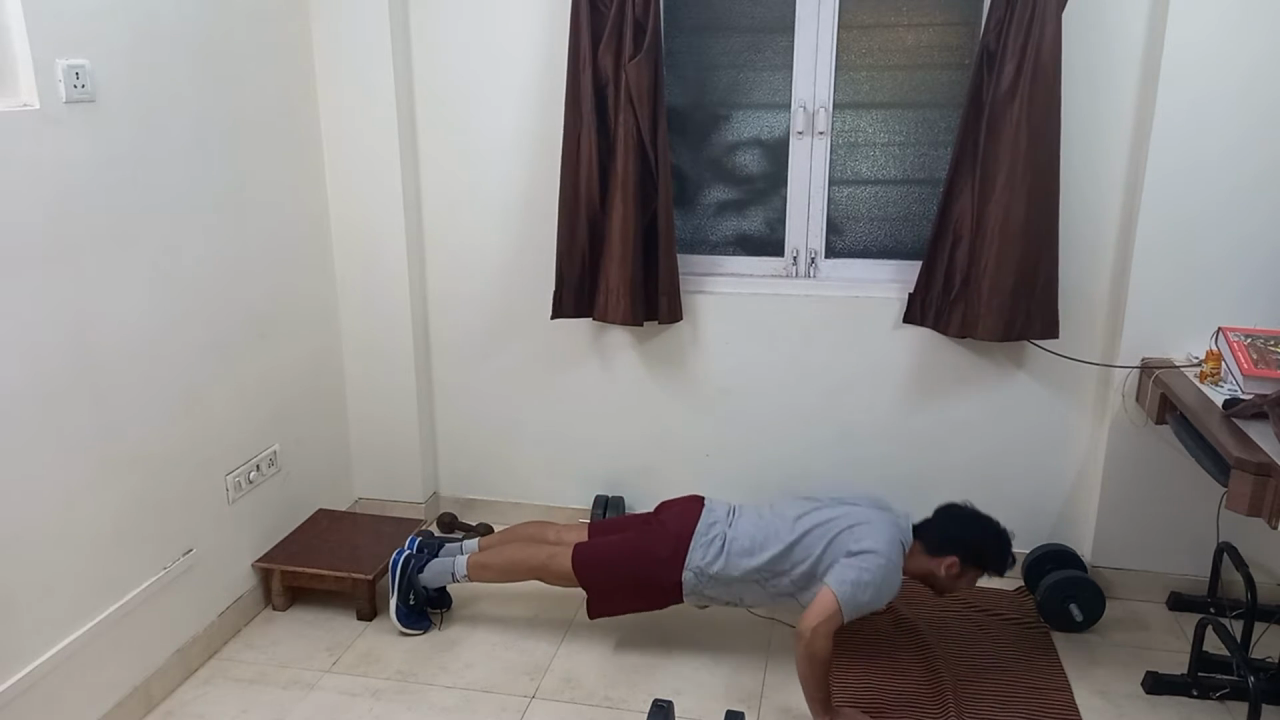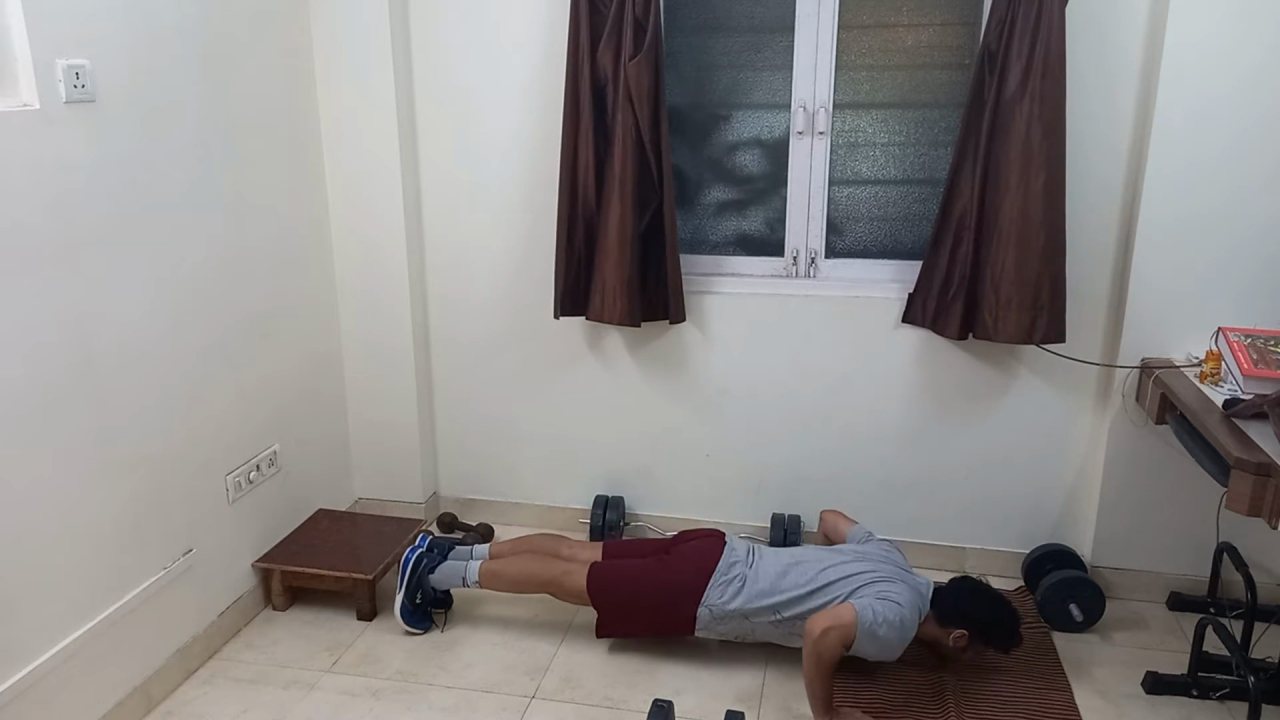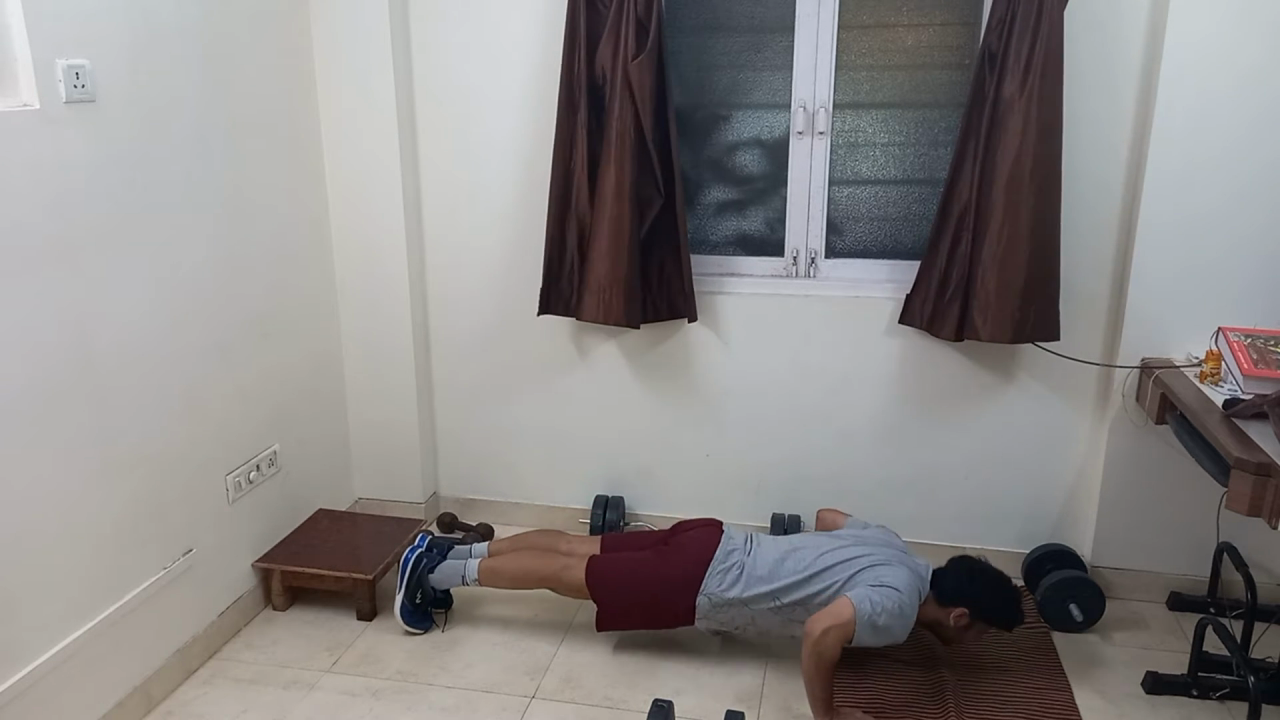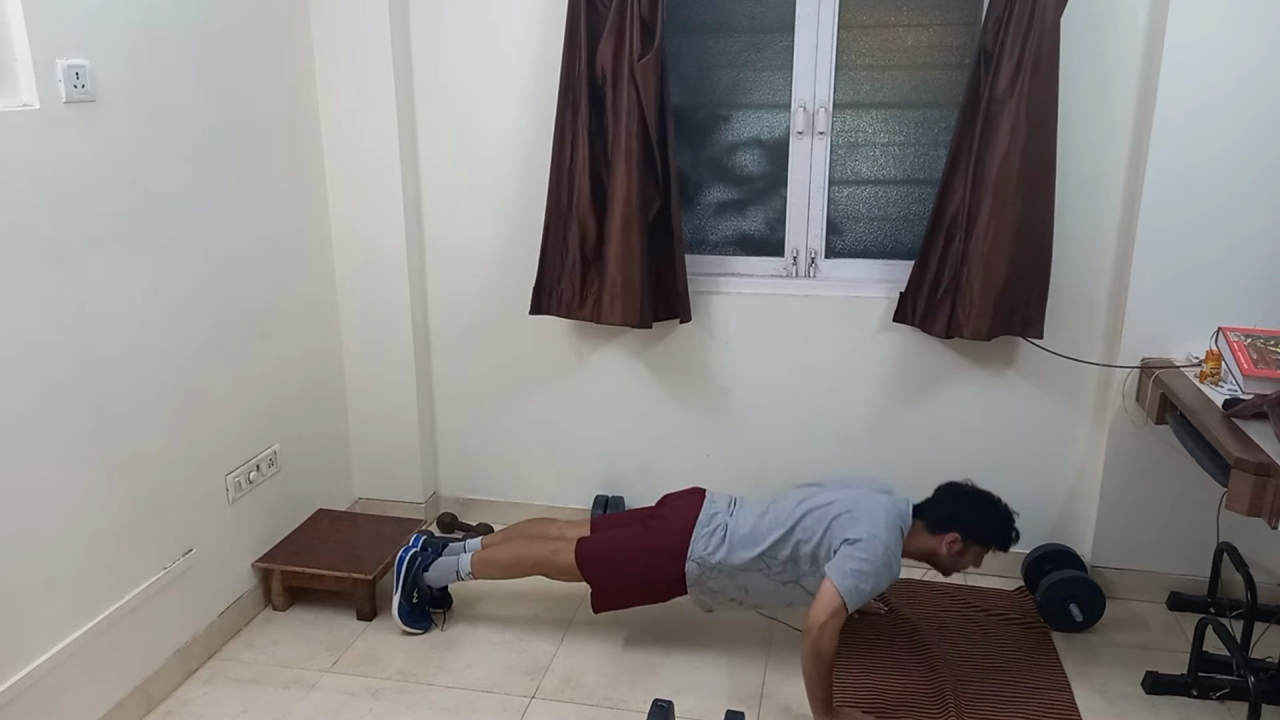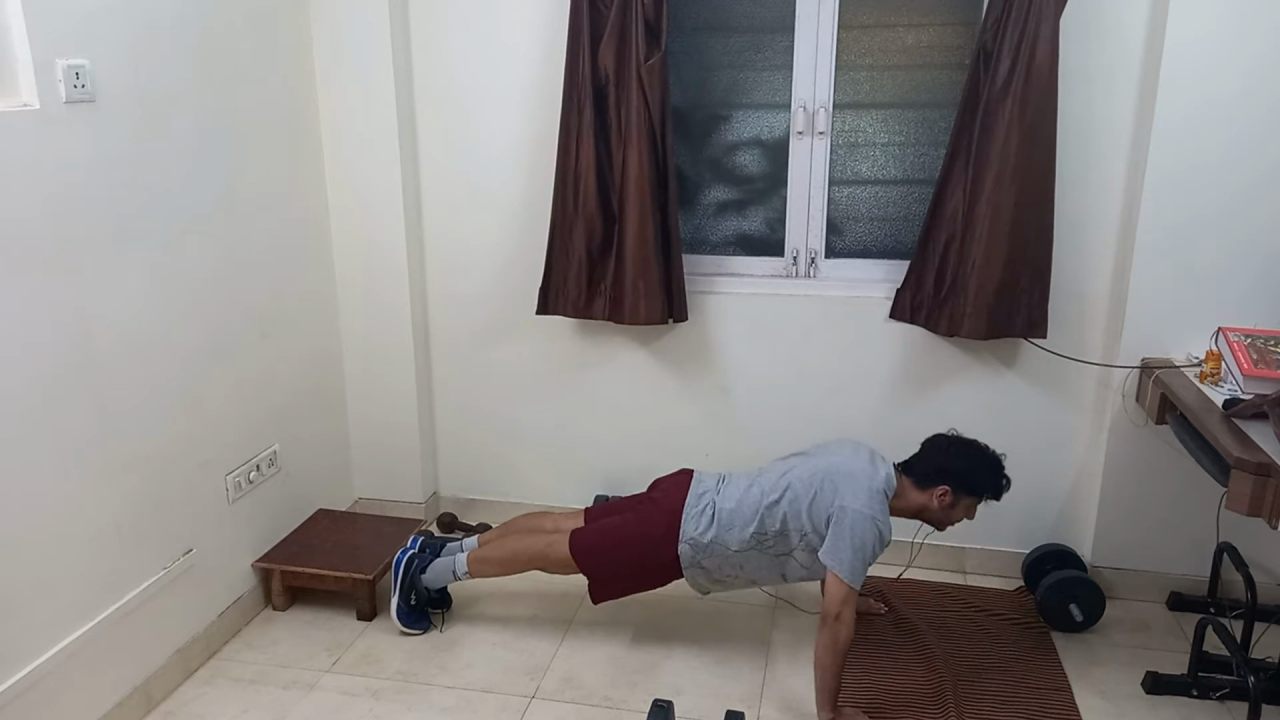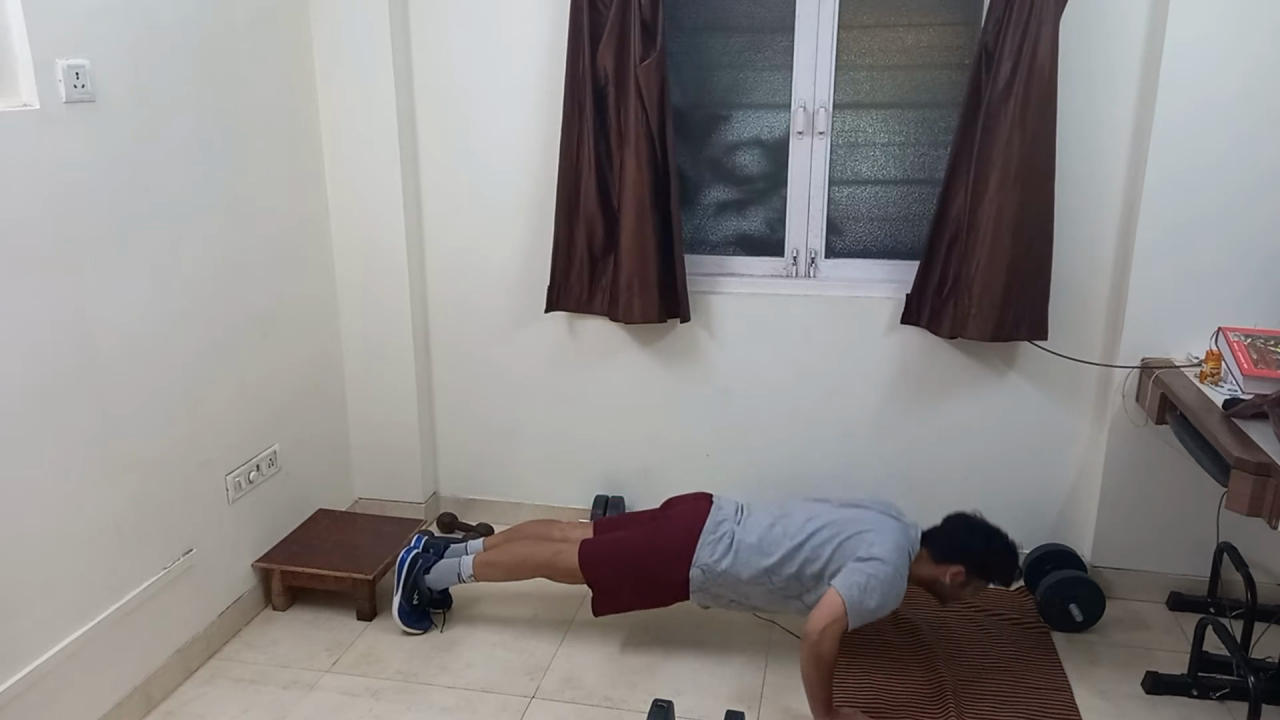
dt=0.4s
person 1, frame 1
left shoulder: (885, 519)
right shoulder: (882, 569)
right elbow: (811, 631)
left wrist: (845, 596)
left hip: (699, 522)
right hip: (689, 560)
left knee: (565, 537)
right knee: (555, 564)
left ankle: (441, 550)
right ankle: (427, 569)
person 1, frame 2
left shoulder: (892, 563)
right shoulder: (895, 622)
left elbow: (830, 516)
right elbow: (822, 633)
left hip: (717, 555)
right hip: (706, 595)
left knee: (578, 554)
right knee: (569, 582)
left ankle: (451, 554)
right ankle: (435, 570)
person 1, frame 3
left shoulder: (894, 551)
right shoulder: (896, 605)
left elbow: (826, 515)
right elbow: (820, 634)
left hip: (715, 546)
right hip: (701, 585)
left knee: (578, 549)
right knee: (569, 575)
left ankle: (450, 553)
right ankle: (434, 569)
person 1, frame 4
left shoulder: (882, 500)
right shoulder: (881, 548)
right elbow: (819, 628)
left wrist: (848, 596)
left hip: (700, 517)
right hip: (690, 554)
left knee: (568, 534)
right knee: (559, 561)
left ankle: (444, 552)
right ankle: (431, 568)
person 1, frame 5
left shoulder: (869, 461)
right shoulder: (868, 515)
right elbow: (835, 619)
left wrist: (845, 588)
left hip: (690, 498)
right hip: (683, 536)
left knee: (563, 527)
right knee: (553, 552)
left ankle: (439, 550)
right ankle: (429, 569)
person 1, frame 6
left shoulder: (893, 523)
right shoulder: (888, 573)
right elbow: (818, 632)
left wrist: (848, 592)
left hip: (706, 520)
right hip: (695, 558)
left knee: (570, 535)
right knee: (561, 562)
left ankle: (446, 550)
right ankle: (432, 568)
